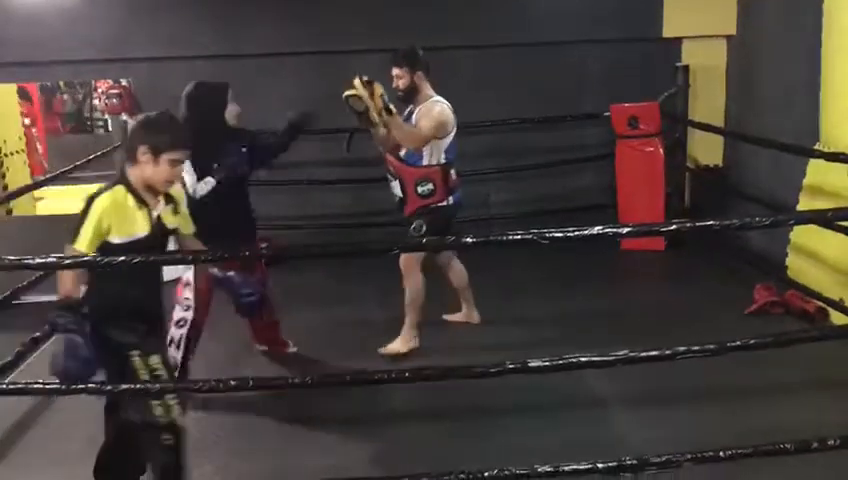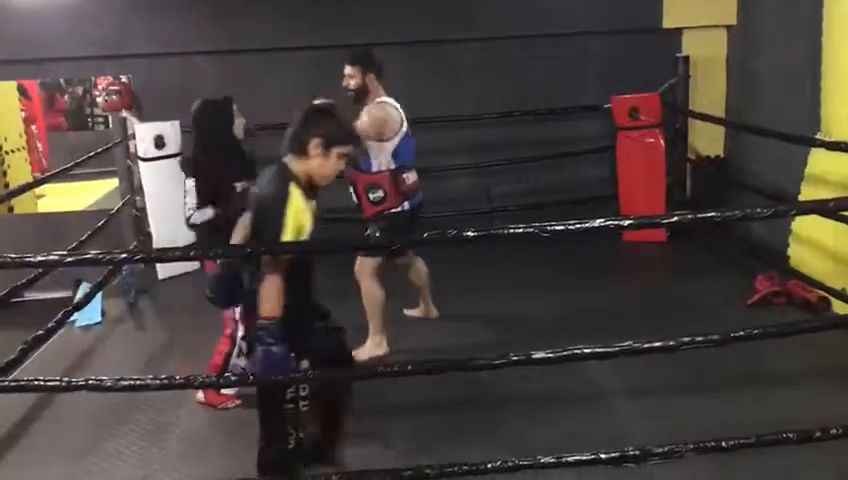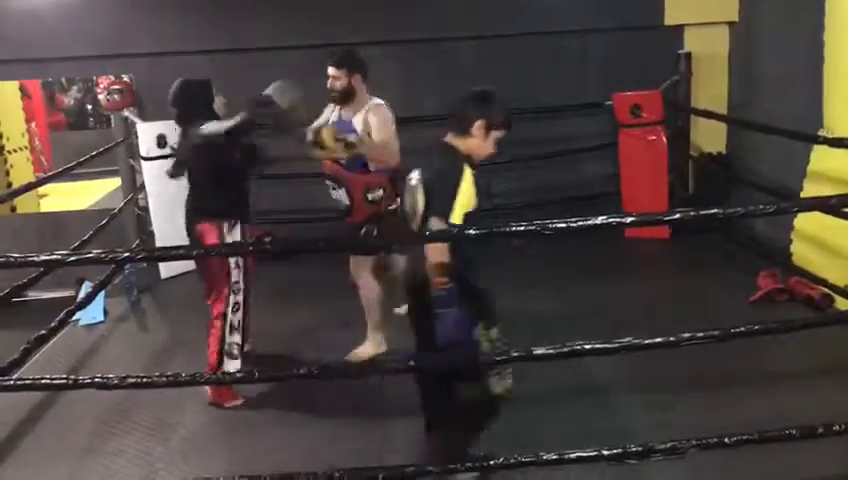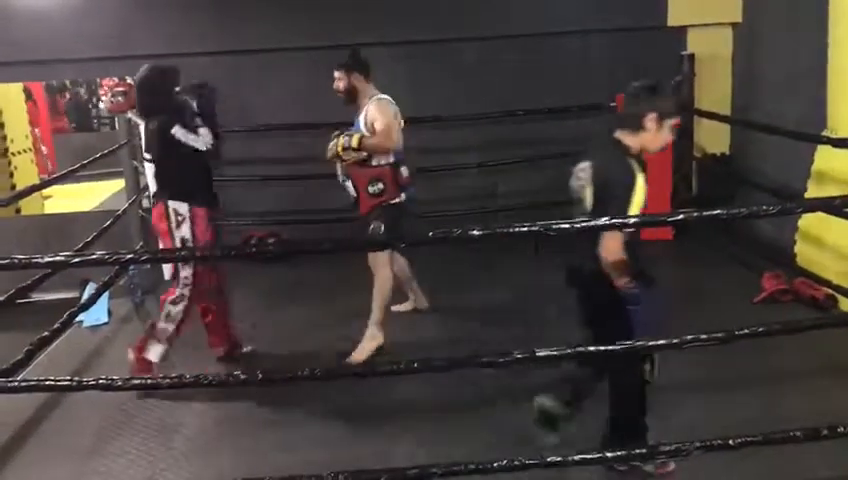
dt=0.5s
person 1, frame 1
left shoulder: (172, 196)
right shoulder: (107, 203)
left elbow: (189, 243)
right elbow: (75, 264)
right wrist: (71, 323)
left hip: (150, 318)
right hip: (116, 323)
left knee: (131, 407)
right knee: (160, 412)
person 1, frame 2
left shoulder: (282, 181)
right shoulder: (286, 197)
left elbow: (245, 226)
right elbow: (271, 269)
right wrist: (269, 337)
left hip: (299, 311)
right hip: (281, 319)
left knee: (339, 365)
right knee: (286, 407)
person 1, frame 3
left shoulder: (431, 162)
right shoulder: (457, 171)
right elbow: (436, 238)
right wrist: (447, 299)
left hip: (422, 286)
right hip: (446, 291)
left knee: (438, 372)
right knee: (490, 377)
left ankle: (445, 453)
right ankle: (449, 456)
person 1, frame 4
left shoulder: (598, 154)
right shoulder: (627, 172)
right elbow: (611, 246)
right wrist: (634, 295)
left hip: (584, 273)
right hip: (610, 281)
left knee: (605, 348)
right knee: (631, 365)
left ankle: (557, 398)
right ankle: (627, 447)
person 2, frame 1
left shoulder: (438, 111)
right shoulder: (413, 110)
left elbow: (414, 140)
right elbow: (390, 144)
left wrist: (382, 108)
right wrist: (373, 115)
left hip: (435, 202)
right hip: (427, 200)
left knee: (409, 262)
right knee: (444, 257)
left ankle: (409, 333)
right ankle: (469, 311)
person 2, frame 2
left shoulder: (378, 113)
right shoulder: (379, 109)
right elbow: (362, 141)
left hip: (391, 206)
right hip: (401, 201)
left knee: (365, 269)
right knee: (407, 256)
left ankle: (377, 341)
right ankle: (427, 307)
person 2, frame 3
left shoulder: (377, 112)
right shoulder: (334, 108)
left elbow: (391, 158)
right elbow: (313, 137)
left wrist: (349, 141)
right wrist: (318, 135)
left knee: (360, 269)
right knee: (388, 253)
left ankle: (375, 339)
person 2, frame 4
left shoulder: (380, 106)
right shoulder: (366, 106)
left elbow: (391, 141)
left wrist: (353, 141)
right wrist: (343, 150)
left hip: (387, 198)
right hip: (374, 196)
left knee: (378, 261)
right knee: (388, 253)
left ankle: (374, 333)
right ankle: (417, 298)
person 3, frame 1
left shoulder: (236, 139)
right shoulder: (191, 150)
left elbow: (271, 147)
right elbow: (195, 192)
left wrist: (295, 126)
right wrist: (224, 170)
left hip: (240, 232)
right hip: (207, 240)
left knee: (254, 290)
right knee: (190, 309)
left ankle: (270, 340)
person 3, frame 2
left shoulder: (232, 156)
right shoulder: (201, 167)
right elbow: (194, 217)
right wrist: (231, 206)
right knee: (241, 319)
right ankle: (213, 388)
person 3, frame 3
left shoulder: (209, 137)
right shoulder: (200, 134)
left elbow: (243, 162)
right elbow: (217, 132)
left wrist: (248, 147)
right wrist: (262, 106)
left hip: (203, 220)
right hip: (221, 222)
left knee: (219, 294)
right knee: (231, 297)
left ankle: (225, 354)
right ankle: (220, 383)
person 3, frame 4
left shoulder: (164, 121)
right shoulder: (165, 124)
right elbow: (204, 145)
left wrist: (194, 110)
right wrist: (194, 113)
left hip: (190, 205)
right hip: (178, 208)
left knee: (210, 276)
right knee: (186, 283)
left ankle: (224, 344)
right ankle: (146, 356)
